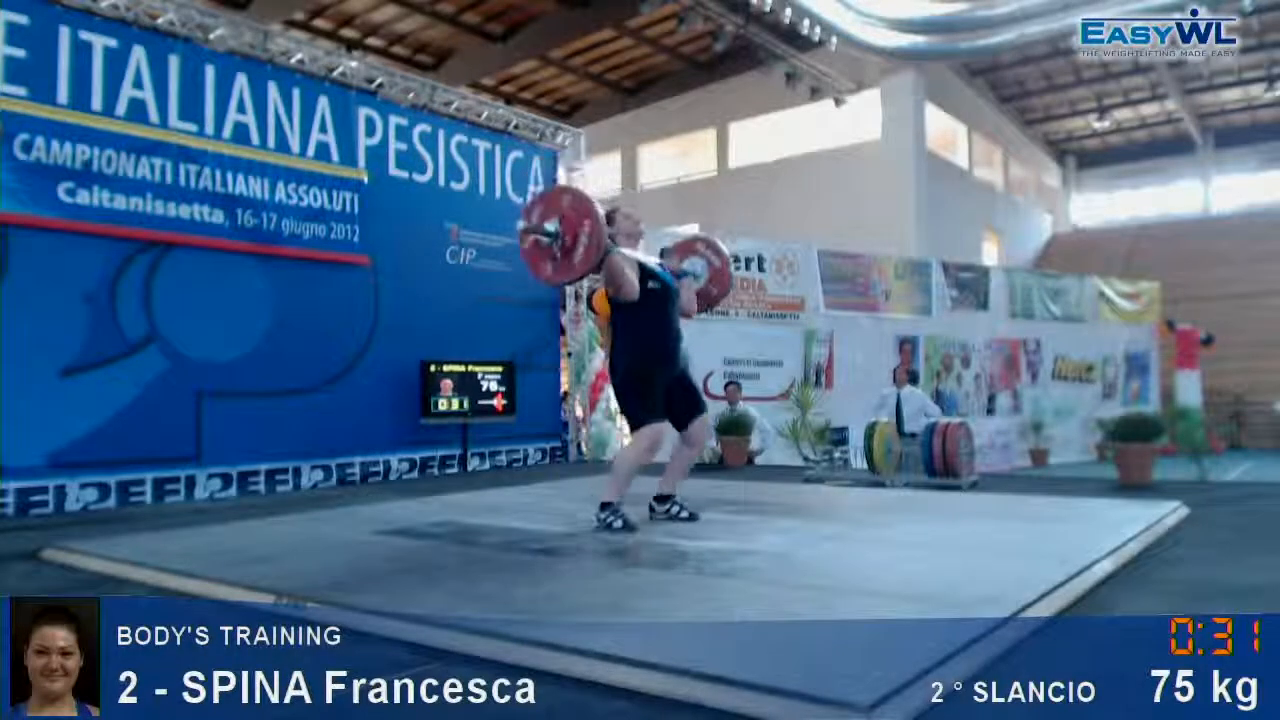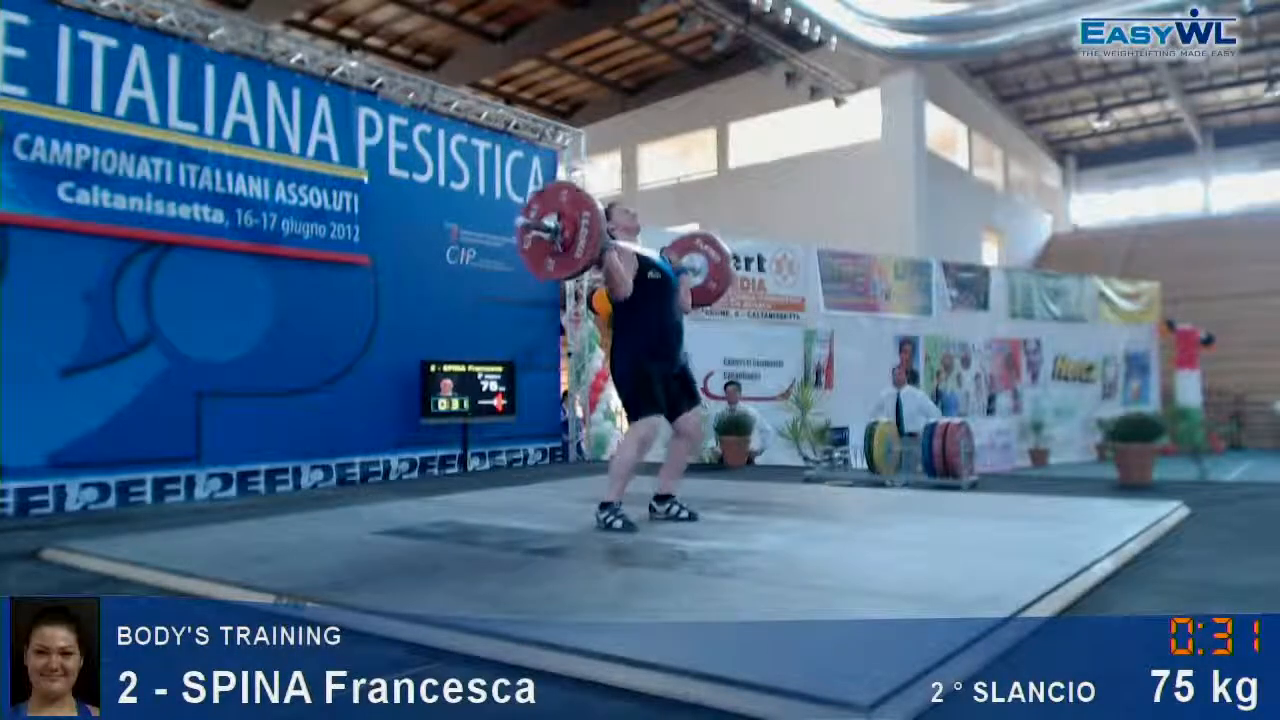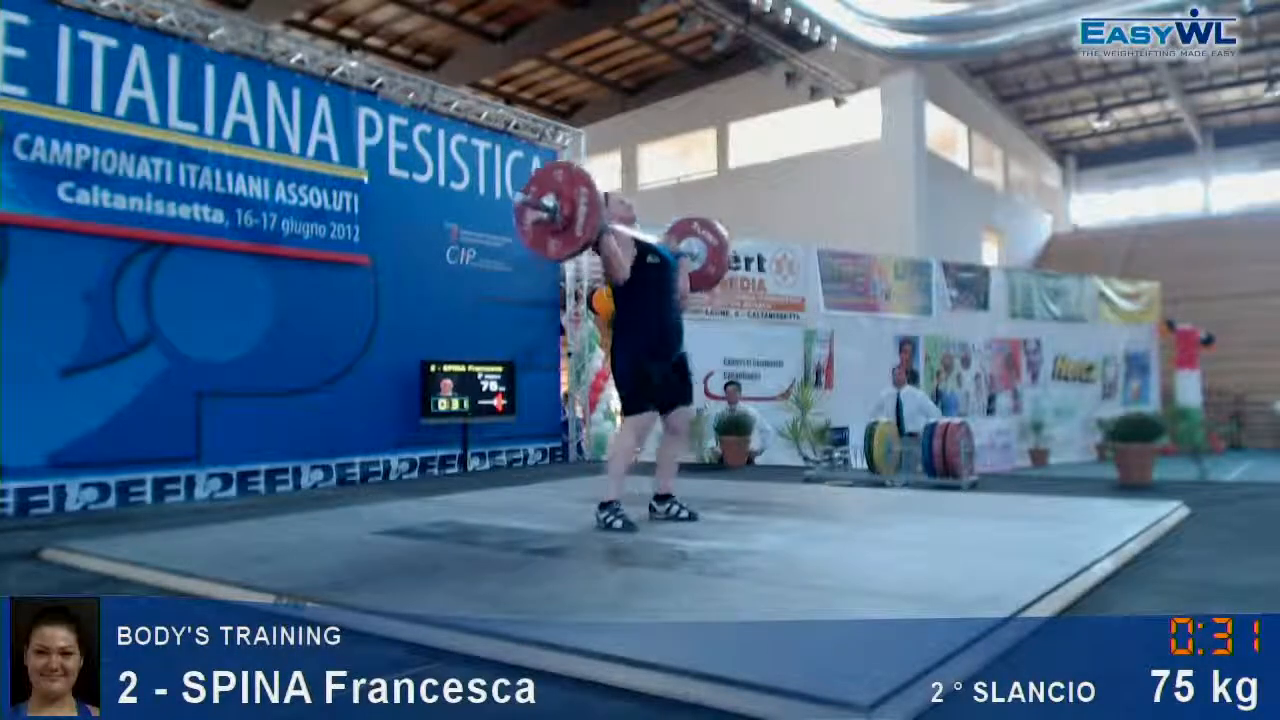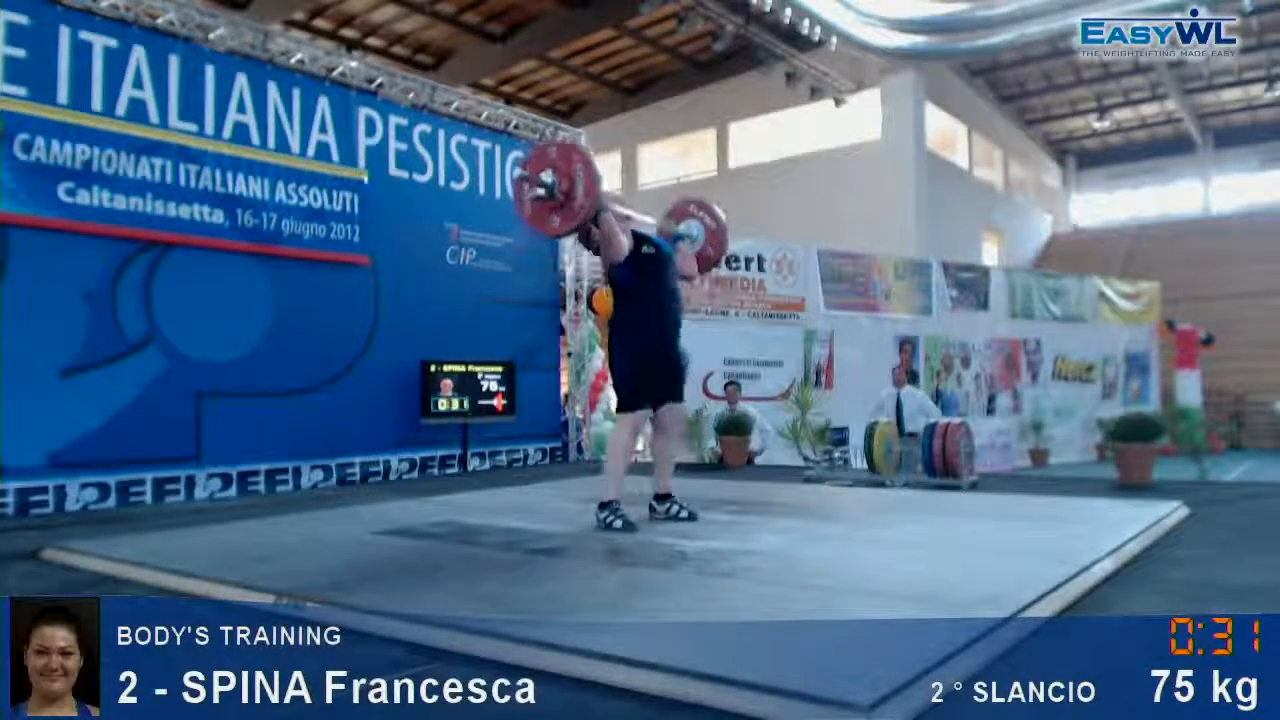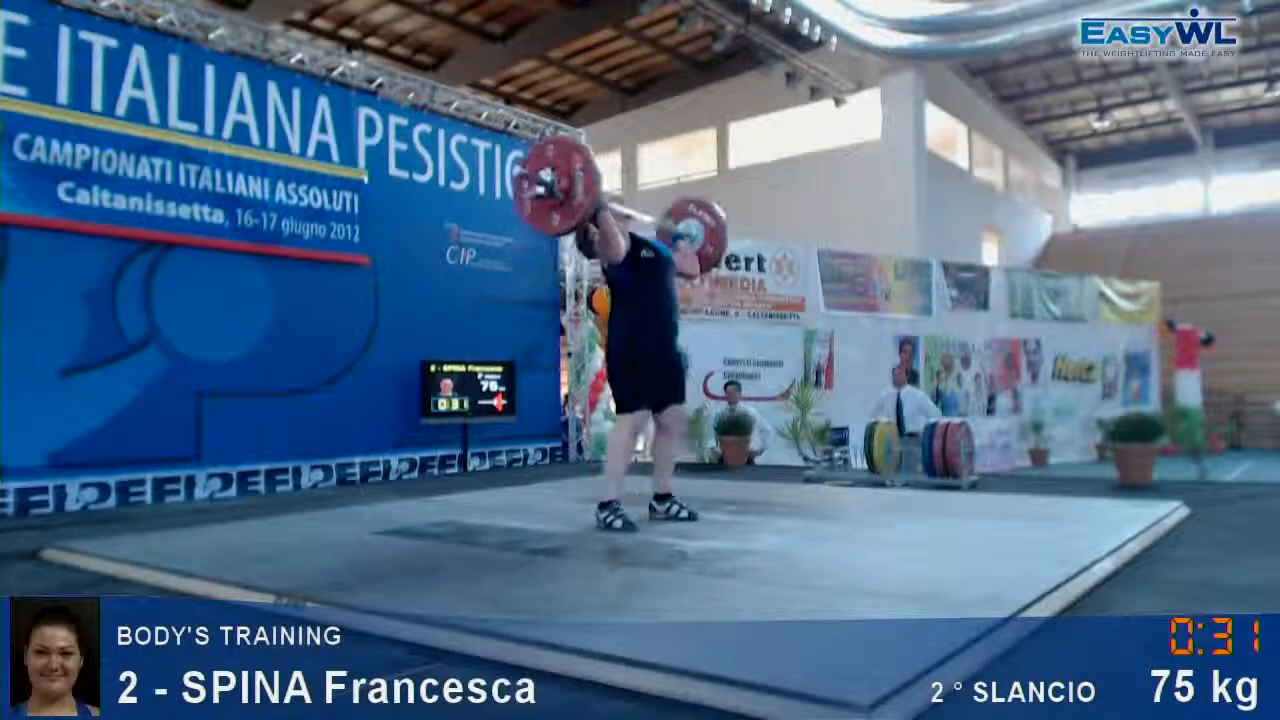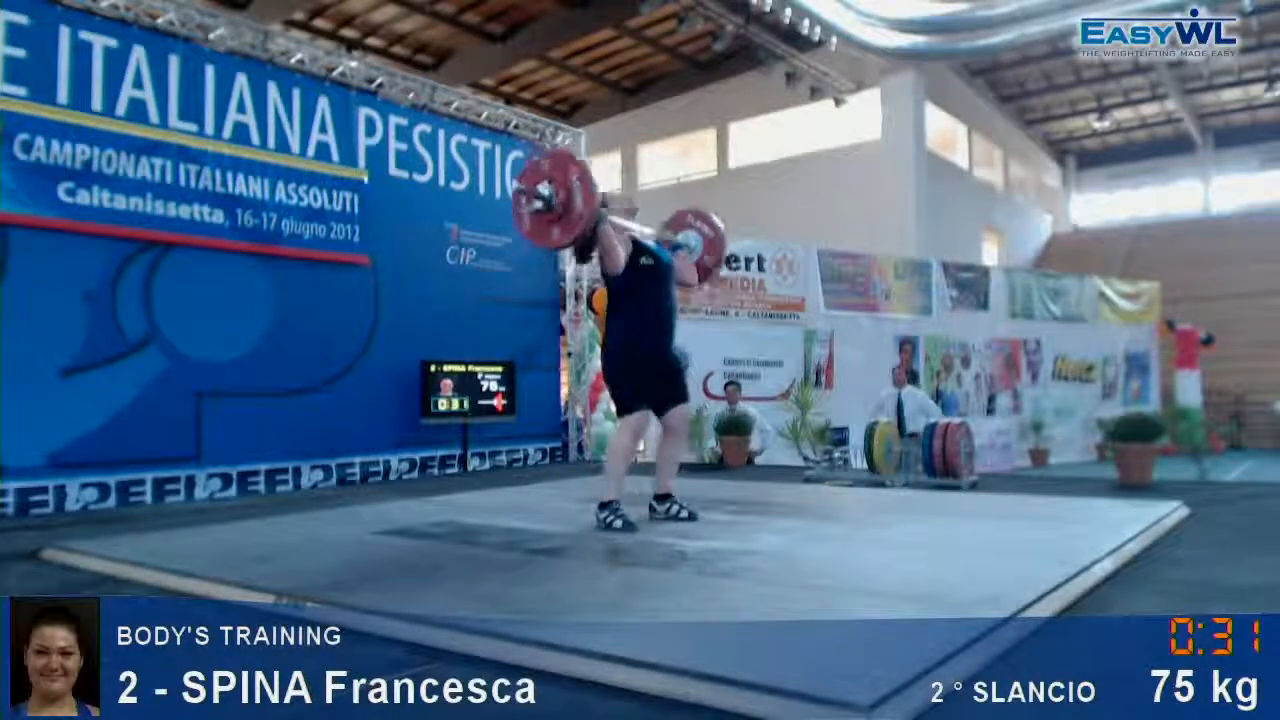
dt=0.1s
person 1, frame 1
left shoulder: (656, 266)
right shoulder: (620, 262)
left elbow: (688, 308)
right elbow: (629, 292)
left wrist: (683, 275)
right wrist: (608, 252)
left hip: (671, 365)
right hip: (635, 366)
left knee: (699, 433)
right knee: (651, 435)
left ankle: (663, 500)
right ankle: (608, 507)
person 1, frame 2
left shoulder: (657, 259)
right shoulder: (619, 255)
left elbow: (683, 304)
right elbow: (622, 290)
left wrist: (681, 269)
right wrist: (605, 247)
left hip: (671, 360)
right hip: (636, 360)
left knee: (690, 427)
right knee: (644, 430)
left ankle: (662, 500)
right ankle: (608, 506)
person 1, frame 3
left shoulder: (655, 247)
right shoulder: (618, 243)
left elbow: (681, 291)
right elbow: (619, 273)
left wrist: (678, 254)
right wrist: (605, 234)
left hip: (670, 350)
right hip: (636, 349)
left knee: (679, 424)
right knee: (638, 423)
left ankle: (662, 499)
right ankle: (608, 506)
person 1, frame 4
left shoulder: (651, 238)
right shoulder: (615, 238)
left elbow: (689, 270)
right elbow: (617, 249)
left wrist: (677, 238)
right wrist: (601, 212)
left hip: (666, 346)
right hip: (633, 344)
left knee: (671, 421)
right knee: (632, 420)
left ankle: (662, 498)
right ankle: (608, 506)
person 1, frame 5
left shoulder: (651, 241)
right shoulder: (613, 236)
left elbow: (690, 268)
right elbow: (616, 252)
left wrist: (677, 236)
right wrist: (598, 213)
left hip: (664, 347)
right hip: (631, 346)
left knee: (674, 420)
right knee: (633, 420)
left ankle: (662, 499)
right ankle: (608, 506)
person 1, frame 6
left shoulder: (654, 247)
right shoulder: (616, 243)
left elbow: (689, 277)
right elbow: (616, 263)
left wrist: (678, 246)
right wrist: (601, 222)
left hip: (660, 350)
right hip: (627, 348)
left knee: (678, 421)
right knee: (634, 421)
left ankle: (662, 499)
right ankle: (608, 506)
